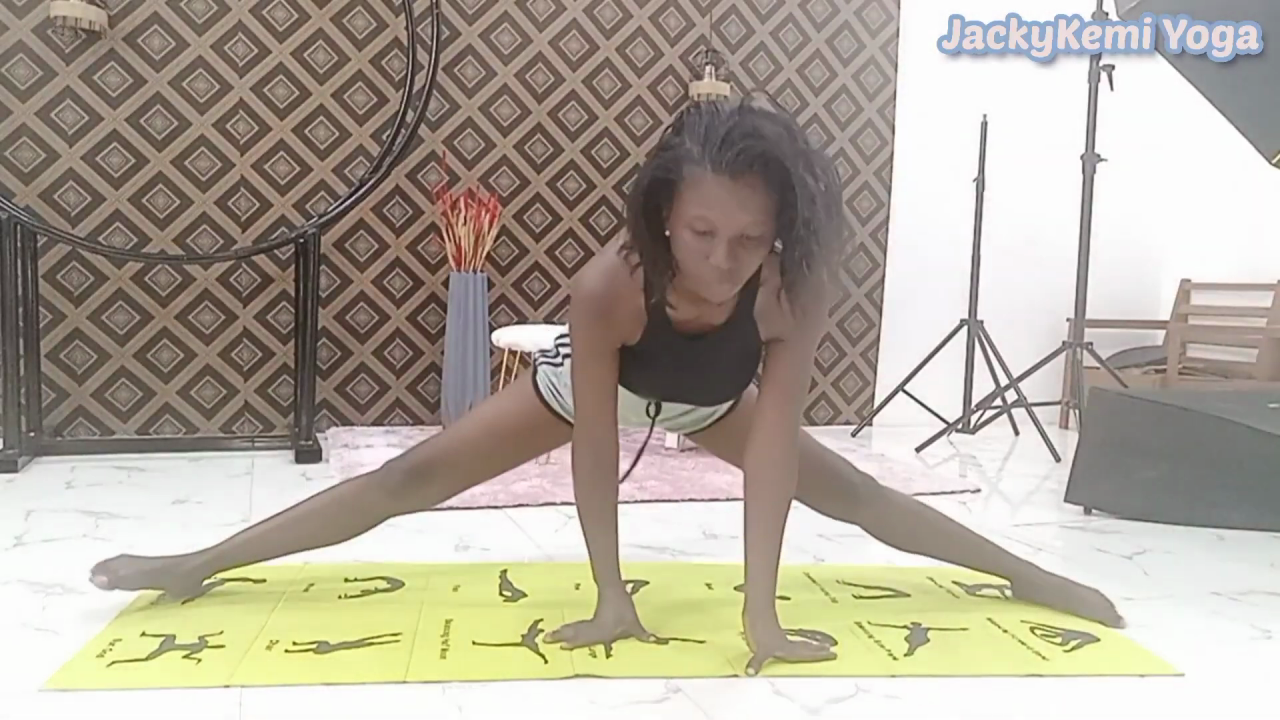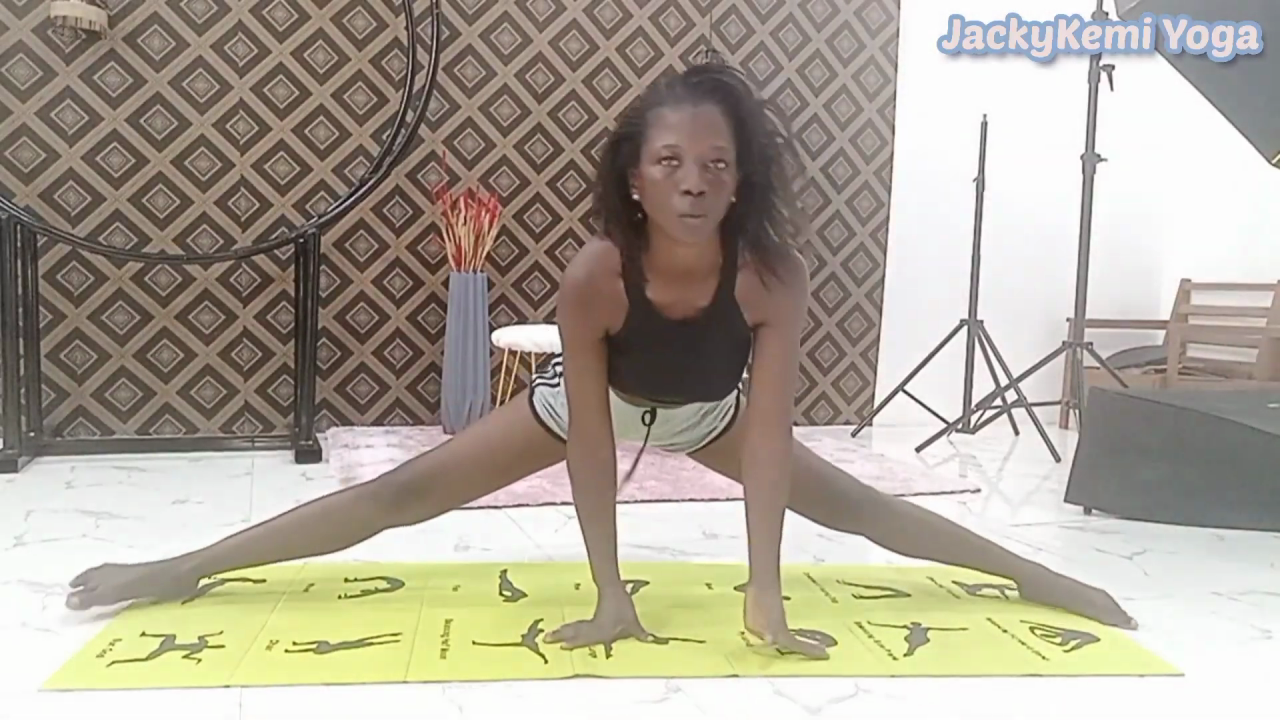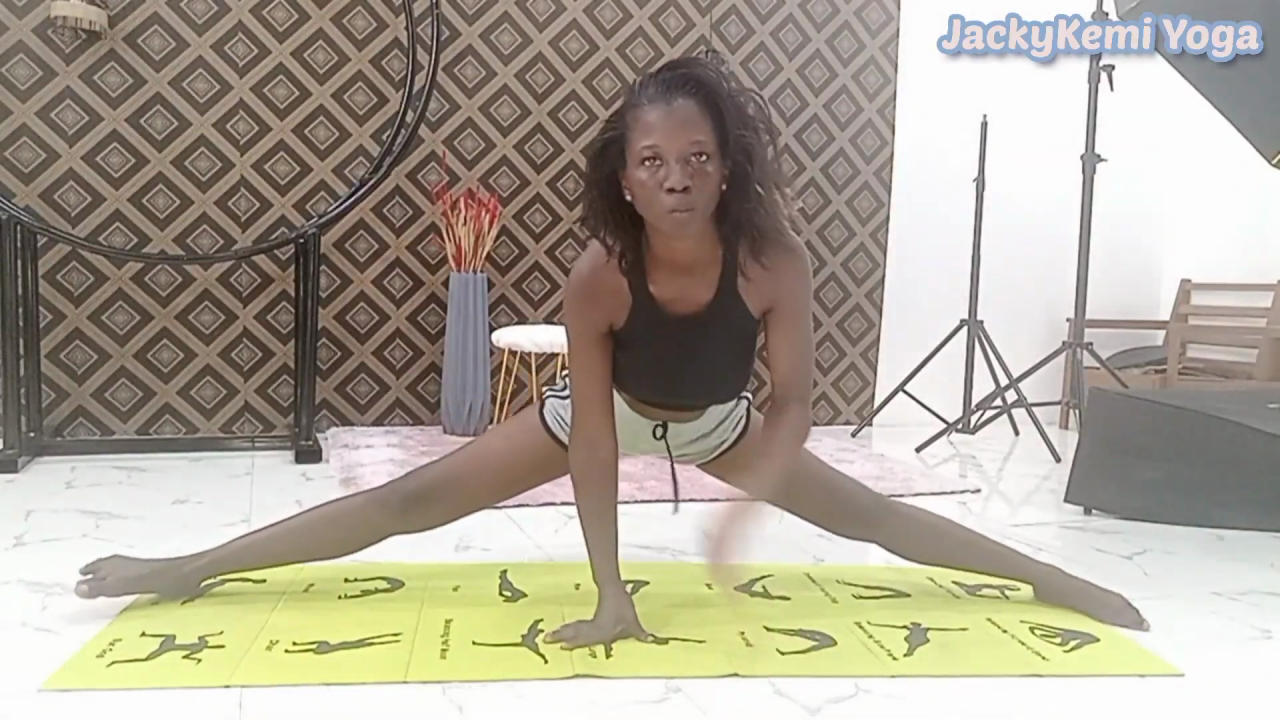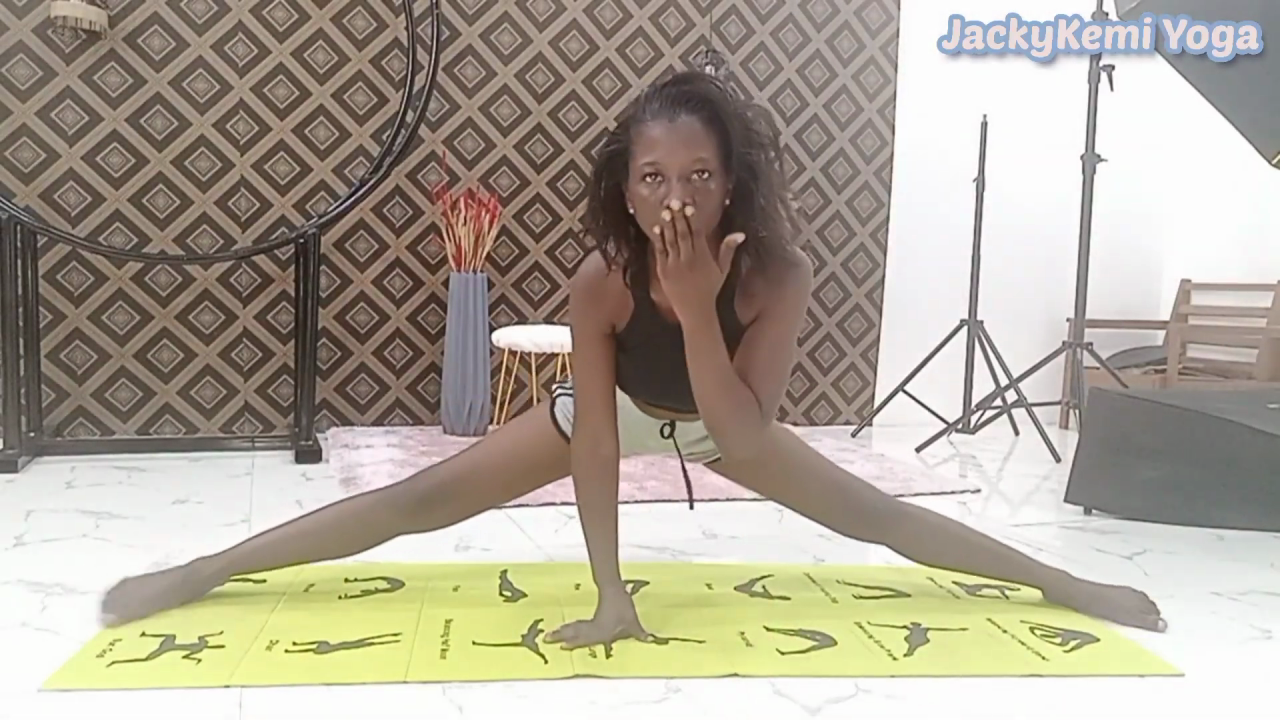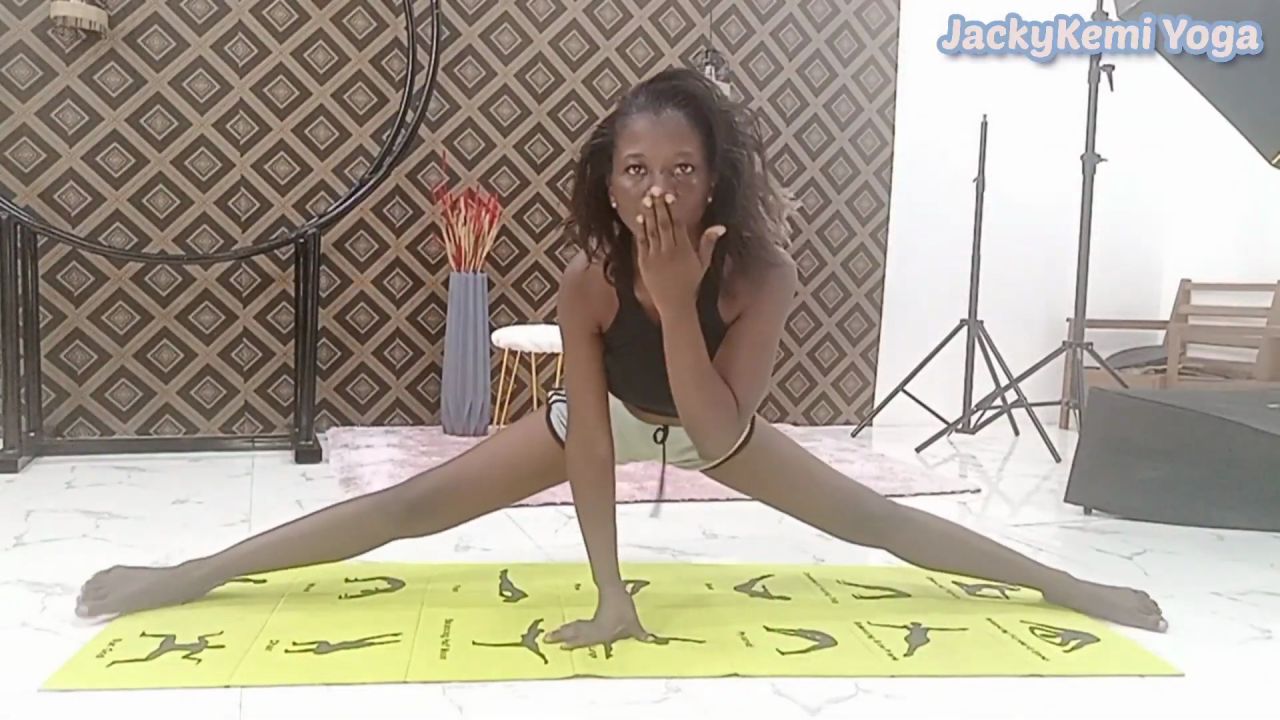
dt=0.5s
person 1, frame 1
left shoulder: (796, 294)
right shoulder: (608, 286)
left elbow: (772, 452)
right elbow: (596, 452)
left wrist: (760, 617)
right wrist: (610, 598)
left hip: (711, 402)
right hip: (590, 385)
left knee: (857, 495)
right knee: (412, 477)
left ankle: (1036, 578)
right ankle: (192, 565)
person 1, frame 2
left shoulder: (775, 276)
right shoulder: (594, 276)
left elbow: (767, 437)
right elbow: (591, 444)
left wrist: (764, 599)
right wrist: (610, 599)
left hip: (707, 412)
right hip: (591, 402)
left knee: (857, 505)
right knee: (401, 493)
left ankle: (1043, 581)
right ankle: (177, 572)
person 1, frame 3
left shoulder: (775, 260)
right shoulder: (597, 276)
left elbow: (794, 411)
right elbow: (593, 443)
left wrist: (756, 494)
right wrist: (609, 597)
left hip: (721, 420)
right hip: (606, 410)
left knee: (874, 515)
right knee: (413, 498)
left ankle: (1059, 581)
right ankle: (186, 568)
person 1, frame 4
left shoulder: (778, 274)
right shoulder: (601, 280)
left elbow: (741, 435)
right elbow: (596, 444)
left wrist: (697, 308)
right wrist: (610, 598)
left hip: (720, 420)
right hip: (612, 410)
left knee: (873, 515)
right knee: (424, 498)
left ankle: (1070, 589)
right ankle: (201, 573)
person 1, frame 5
left shoulder: (760, 272)
right shoulder: (590, 277)
left elbow: (720, 432)
right elbow: (588, 439)
left wrist: (676, 302)
right wrist: (610, 594)
left hip: (713, 424)
right hip: (606, 417)
left knee: (880, 519)
right knee: (413, 503)
left ankle: (1072, 587)
right ankle: (186, 576)
